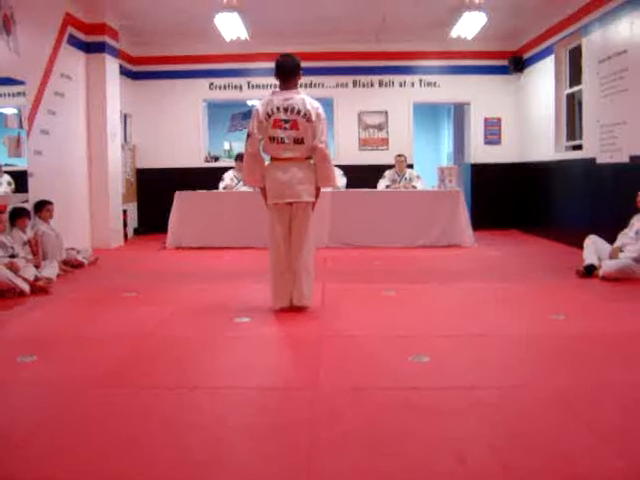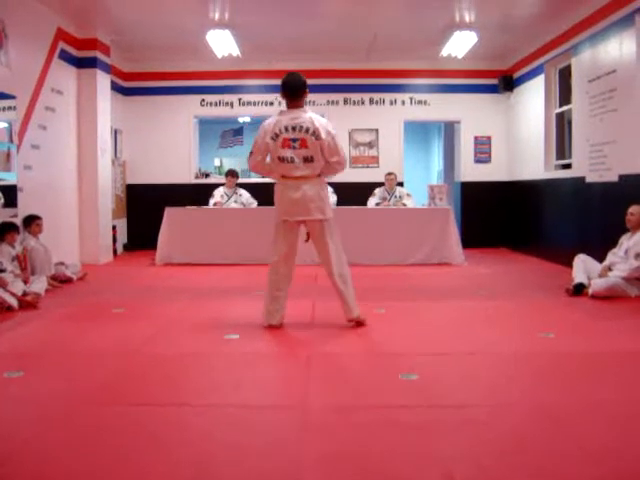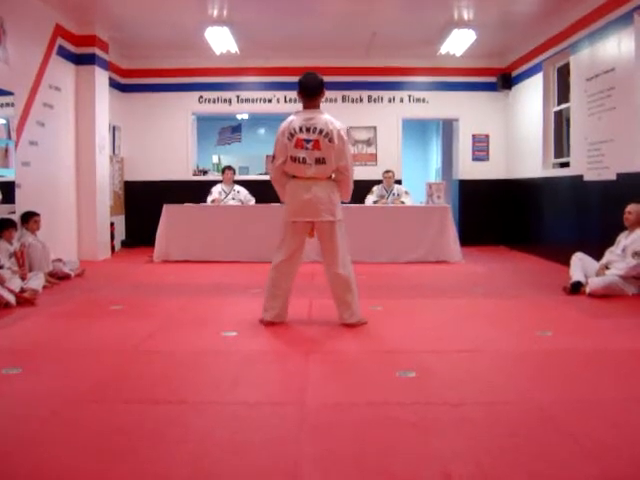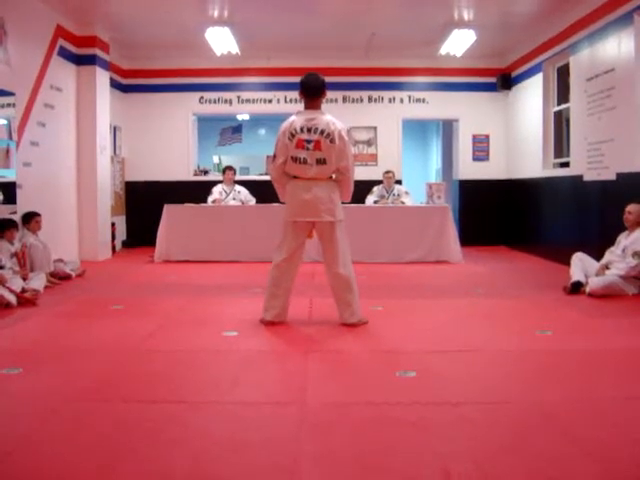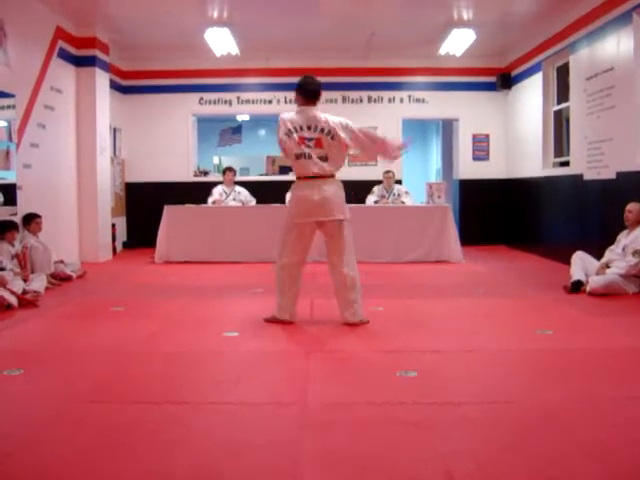
dt=1s
person 1, frame 1
left shoulder: (263, 107)
right shoulder: (313, 106)
left elbow: (252, 149)
right elbow: (321, 149)
left wrist: (259, 183)
right wrist: (320, 184)
left hip: (276, 176)
right hip: (303, 176)
left knee: (278, 242)
right knee: (302, 241)
left ankle: (281, 299)
right ankle: (301, 298)
person 1, frame 2
left shoulder: (270, 126)
right shoulder: (320, 124)
left elbow: (255, 162)
right elbow: (338, 162)
left hip: (286, 195)
right hip: (314, 194)
left knee: (281, 259)
right knee: (332, 256)
left ankle: (273, 316)
right ankle: (352, 312)
person 1, frame 3
left shoulder: (287, 126)
right shoulder: (334, 126)
left elbow: (277, 169)
right elbow: (345, 169)
left wrist: (287, 196)
right wrist: (342, 196)
left hip: (297, 195)
right hip: (325, 195)
left knee: (285, 258)
right knee: (337, 259)
left ankle: (272, 313)
right ankle: (350, 314)
person 1, frame 4
left shoulder: (288, 126)
right shoulder: (336, 127)
left elbow: (277, 168)
right elbow: (346, 169)
left wrist: (287, 195)
right wrist: (343, 197)
left hip: (297, 196)
right hip: (326, 196)
left knee: (285, 258)
right knee: (338, 260)
left ankle: (272, 313)
right ankle: (351, 314)
person 1, frame 5
left shoulder: (286, 121)
right shoulder: (336, 124)
right elbow: (368, 140)
right wrist: (395, 149)
left hip: (301, 194)
right hip: (331, 194)
left knee: (289, 258)
right knee: (344, 259)
left ankle: (284, 312)
right ankle: (353, 313)
